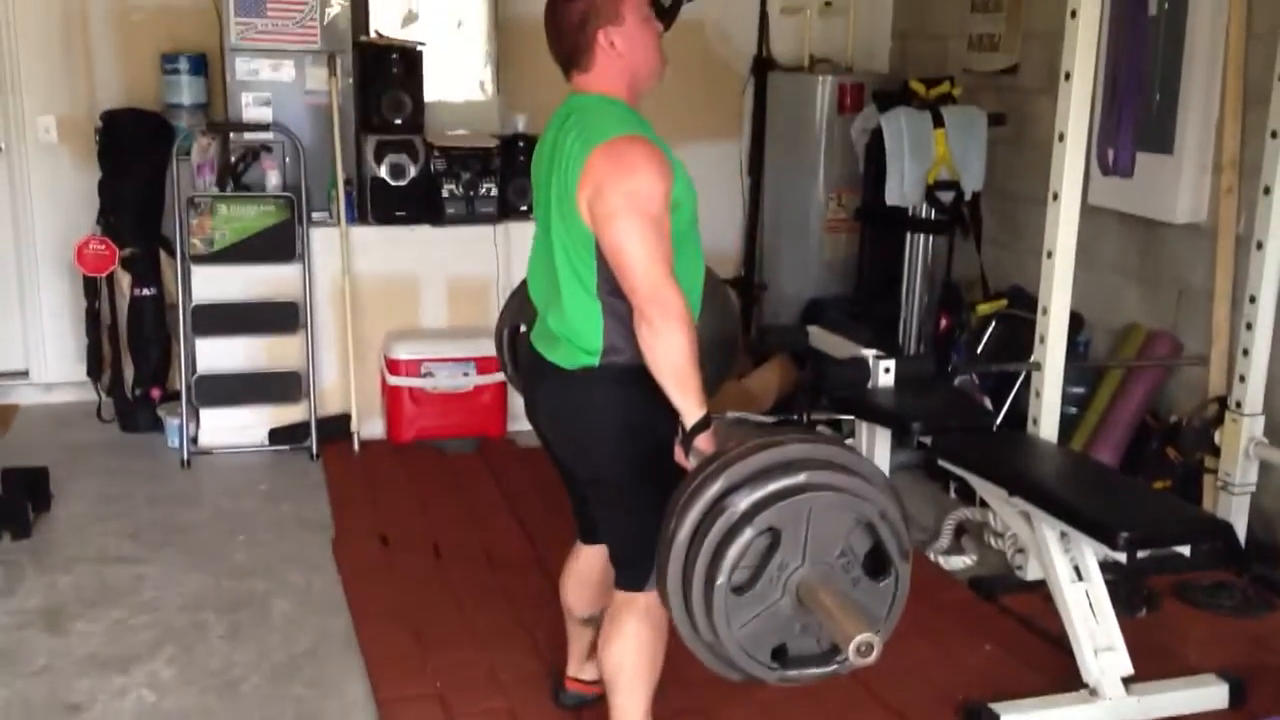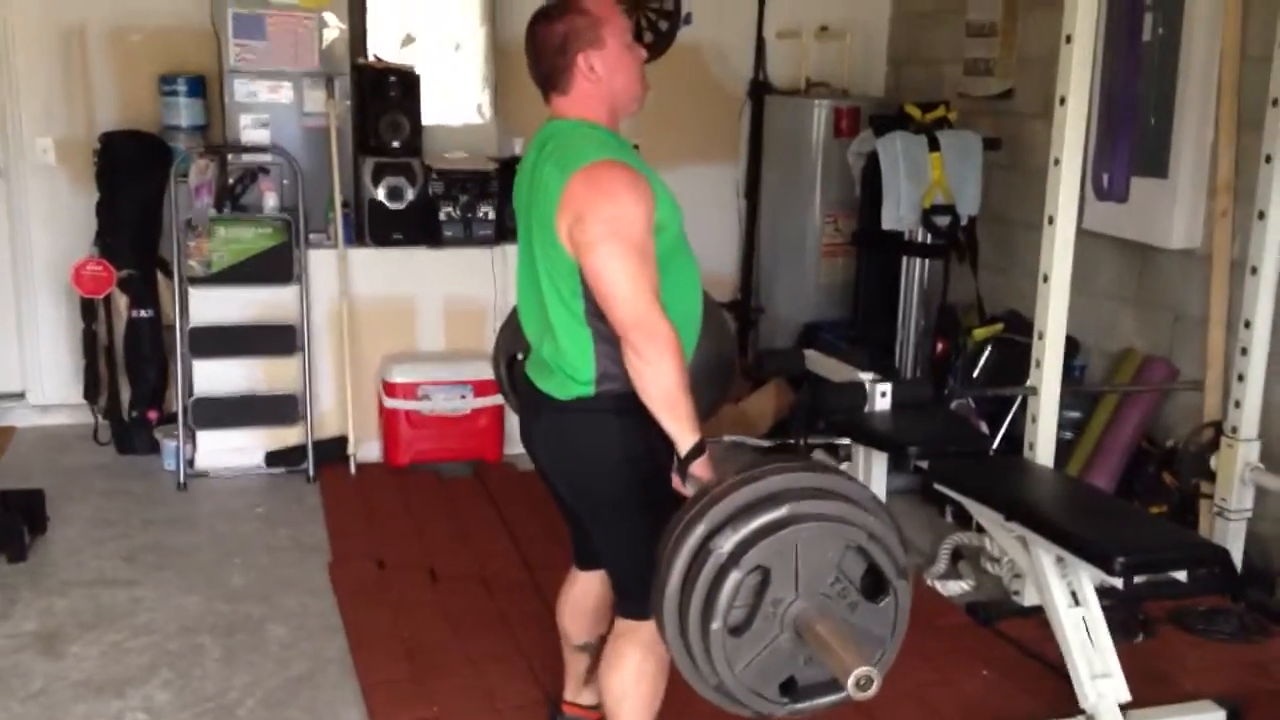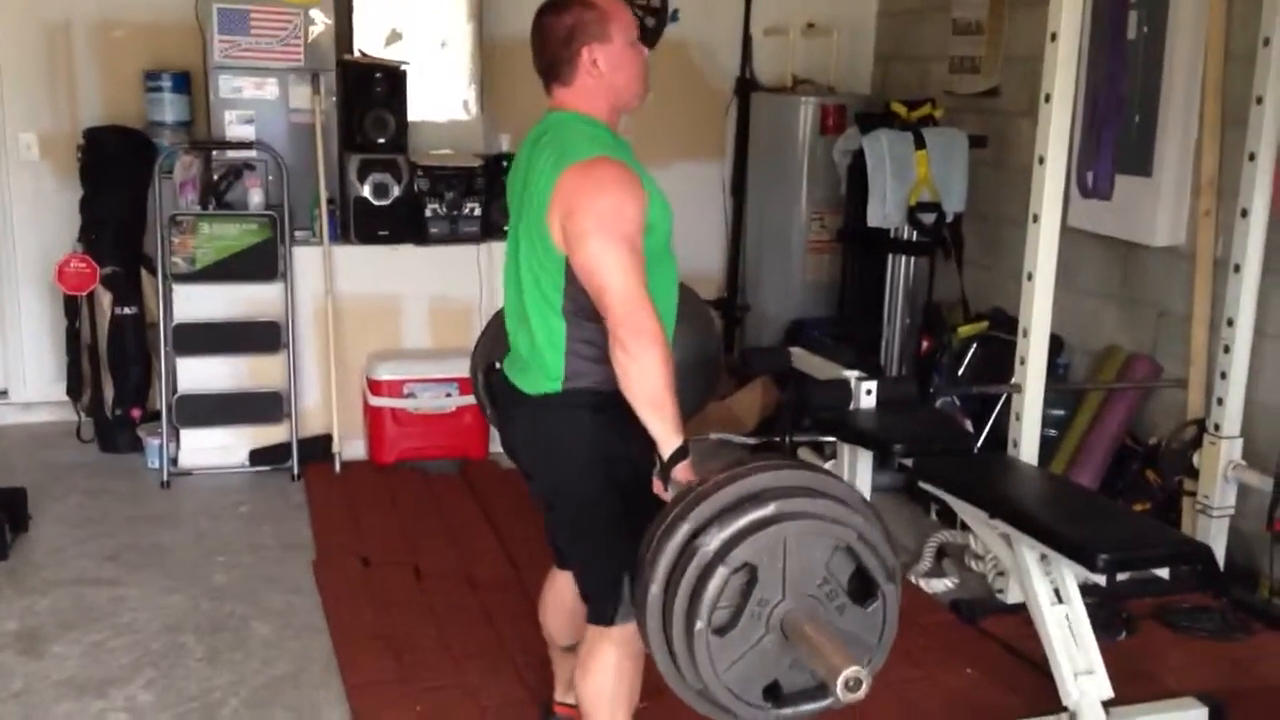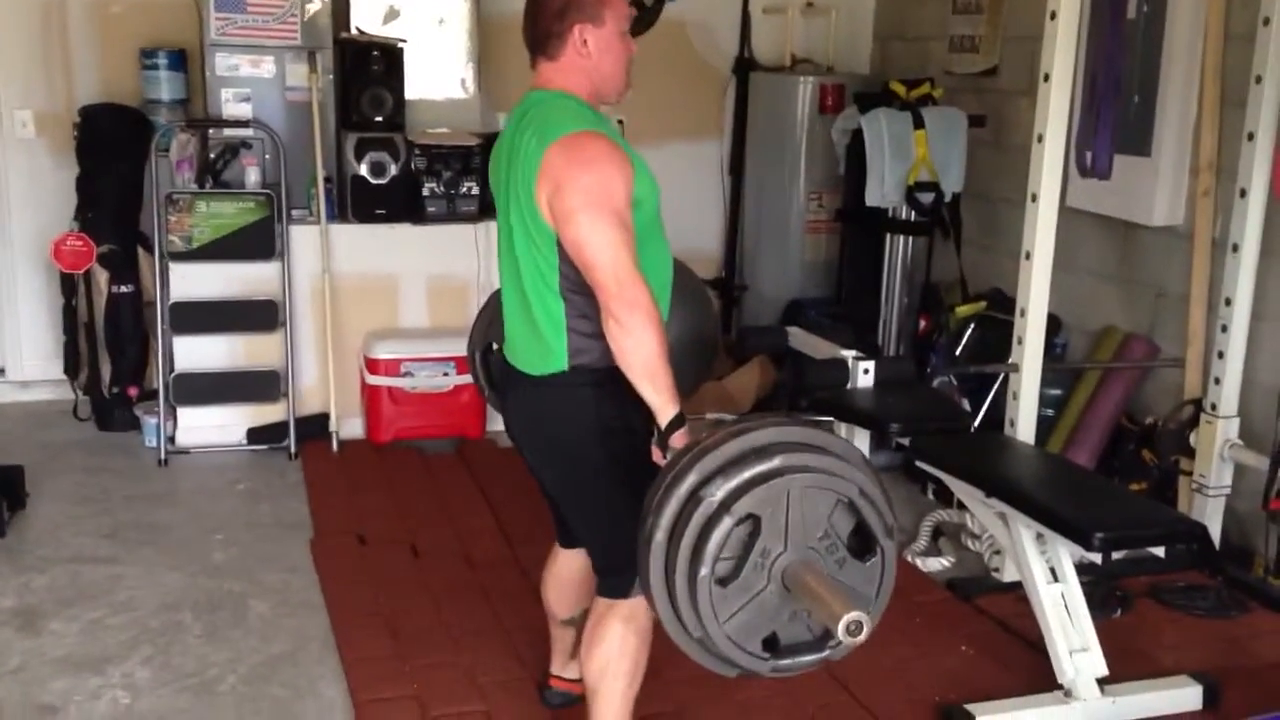
dt=0.4s
person 1, frame 1
left shoulder: (567, 127)
right shoulder: (625, 153)
right elbow: (655, 303)
right wrist: (697, 422)
left hip: (559, 373)
right hip: (613, 393)
left knee: (600, 537)
right knee: (648, 579)
person 1, frame 2
left shoulder: (548, 152)
right shoulder: (605, 178)
right elbow: (642, 329)
right wrist: (691, 448)
left hip: (557, 403)
right hip: (608, 422)
left knee: (596, 561)
right knee: (652, 605)
person 1, frame 3
left shoulder: (546, 144)
right shoulder: (598, 173)
right elbow: (630, 326)
right wrist: (673, 450)
left hip: (539, 401)
right hip: (582, 419)
left knee: (578, 564)
right knee: (626, 605)
person 1, frame 4
left shoulder: (527, 126)
right shoulder: (584, 148)
right elbow: (622, 297)
right wrist: (670, 419)
left hip: (538, 382)
right hip: (583, 398)
left knee: (579, 538)
right knee: (637, 579)
